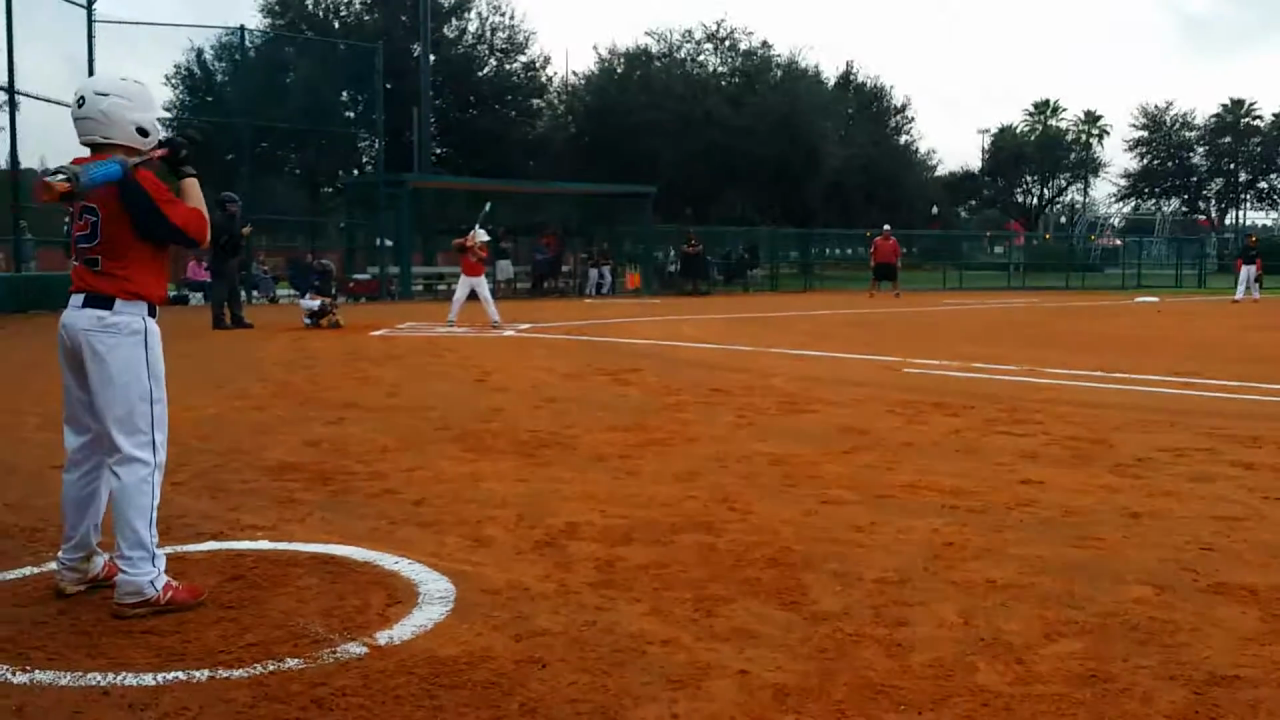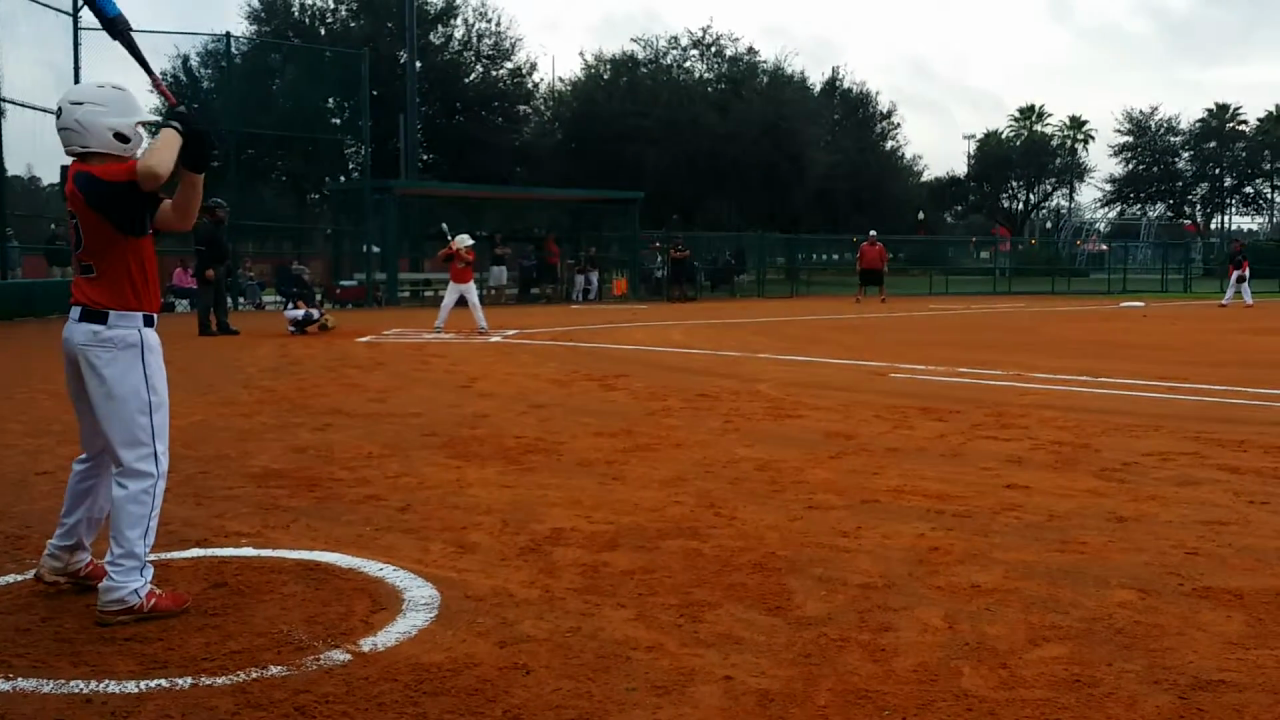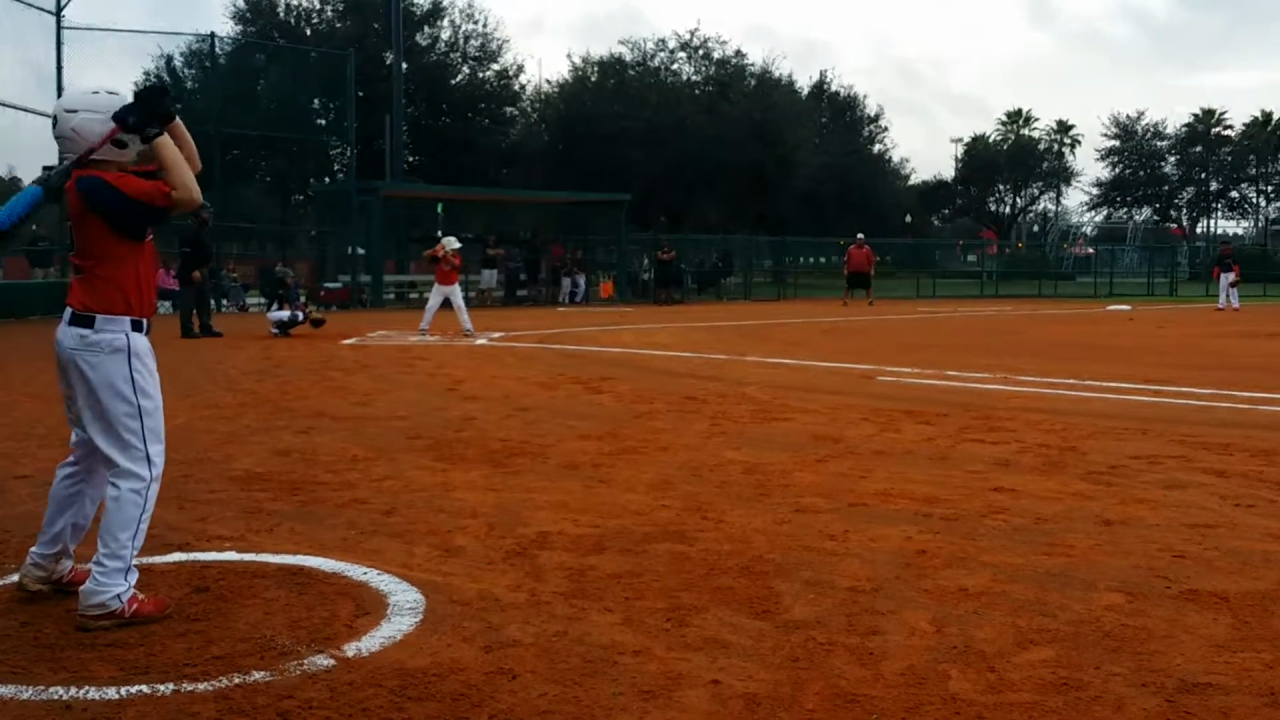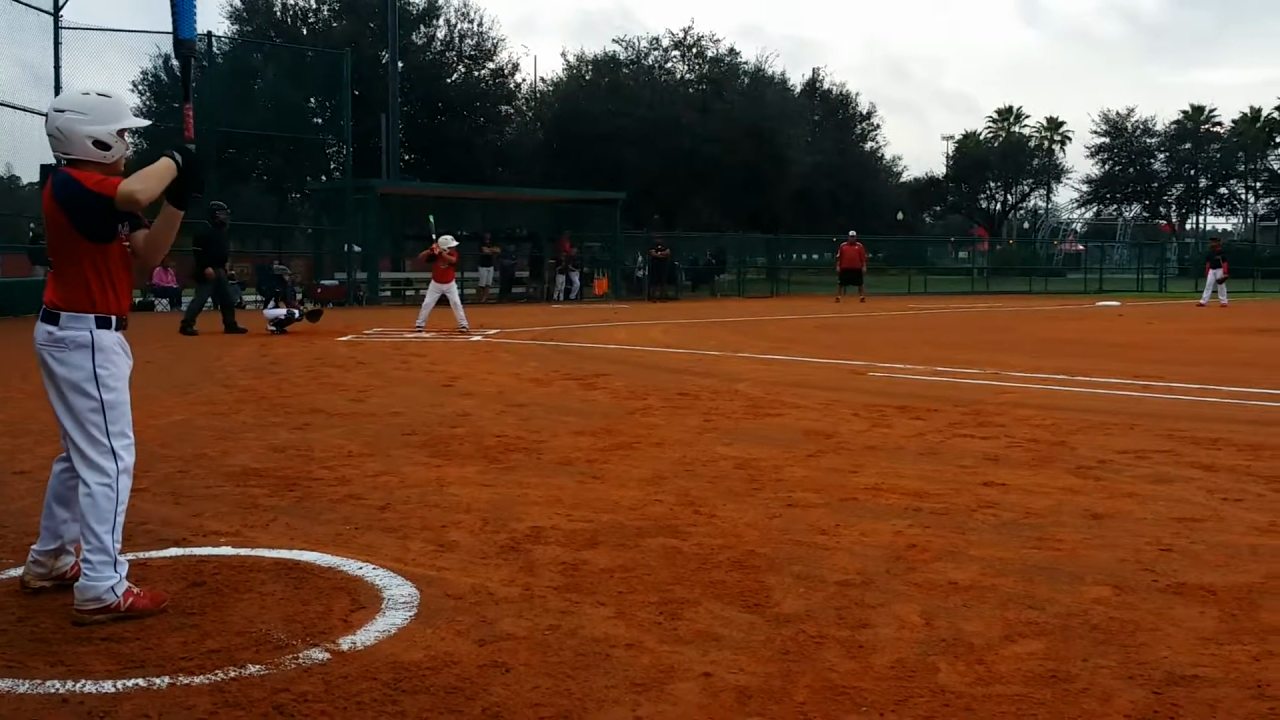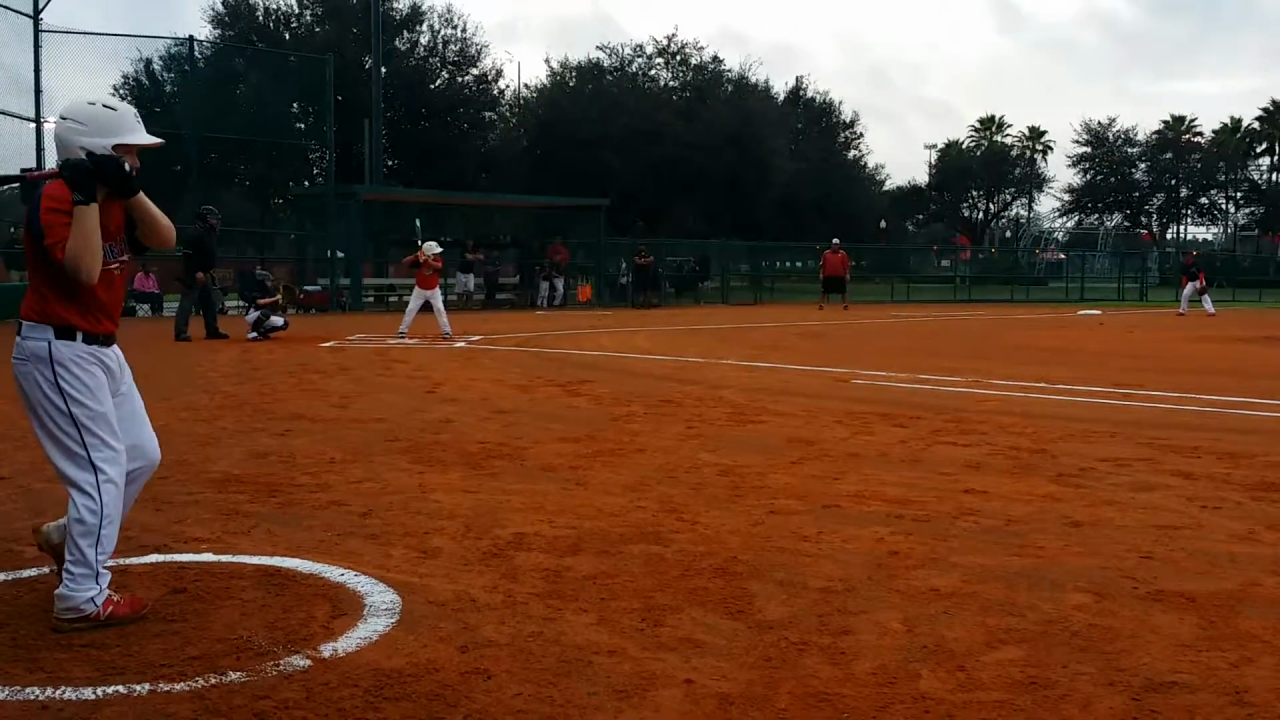
dt=0.7s
person 1, frame 1
left shoulder: (82, 174)
right shoulder: (129, 179)
right elbow: (198, 232)
left wrist: (167, 163)
right wrist: (186, 169)
left hip: (79, 317)
right hip: (121, 324)
left knee: (86, 448)
right knee: (138, 451)
left ankle: (77, 564)
right ankle: (140, 583)
person 1, frame 2
left shoulder: (99, 181)
right shoulder: (94, 177)
left elbow: (178, 219)
right elbow: (153, 171)
left wrist: (195, 164)
right wrist: (177, 126)
left hip: (88, 329)
right hip: (120, 334)
left knee: (101, 451)
right knee: (142, 461)
left ankle: (64, 558)
right ankle: (125, 592)
person 1, frame 3
left shoulder: (103, 183)
right shoulder: (97, 185)
left elbow: (188, 167)
right elbow: (190, 196)
left wrist: (164, 118)
right wrist: (155, 130)
left hip: (85, 333)
right hip: (111, 338)
left knee: (88, 456)
right knee: (138, 463)
left ankle: (47, 564)
right ankle: (108, 595)
person 1, frame 4
left shoulder: (100, 193)
right shoulder: (70, 182)
left elbow: (149, 251)
right elbow: (136, 194)
left wrist: (178, 198)
right wrist: (174, 158)
left hip: (88, 335)
right hip: (82, 337)
left knee: (82, 452)
right knee: (108, 458)
left ankle: (48, 561)
right ankle: (100, 590)
person 1, frame 5
left shoulder: (119, 206)
right shoulder: (53, 201)
left elbow: (165, 239)
right elbow: (86, 271)
left wrist: (125, 186)
right wrist: (87, 194)
left hip: (103, 349)
right hip: (57, 352)
left knee: (141, 455)
right knee: (101, 469)
left ankle: (70, 536)
right ankle: (82, 598)
